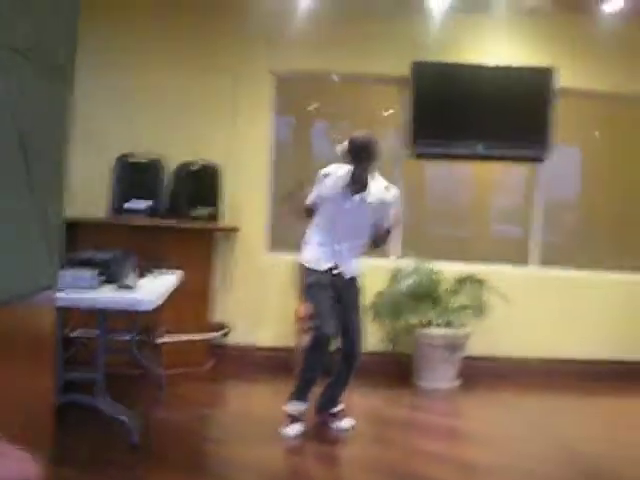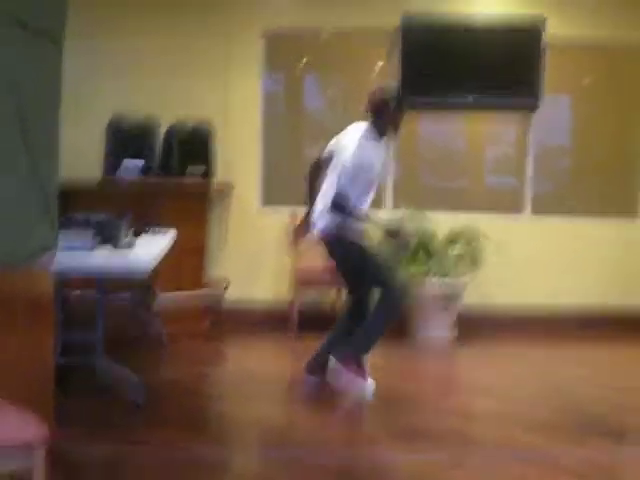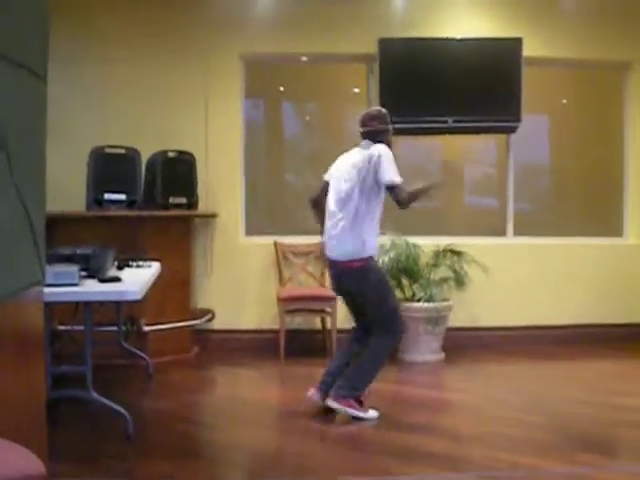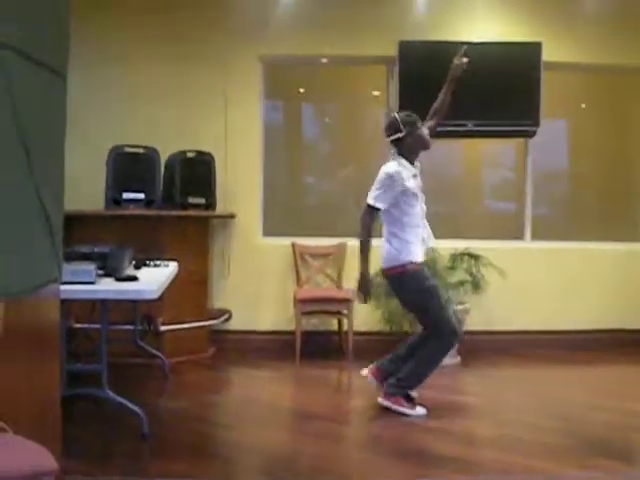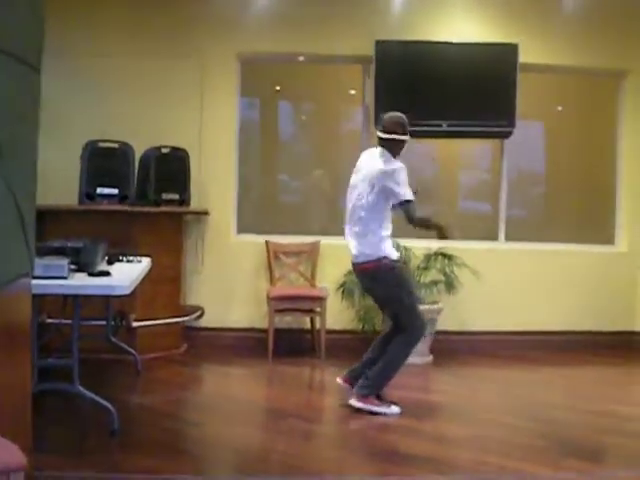
dt=1s
person 1, frame 1
left shoulder: (385, 196)
right shoulder: (329, 177)
left elbow: (378, 241)
right elbow: (310, 212)
left wrist: (388, 228)
right wrist: (299, 206)
left hip: (347, 274)
right hip: (317, 268)
left knee: (353, 348)
right knee: (324, 333)
left ankle: (328, 406)
right ankle: (296, 406)
person 1, frame 2
left shoulder: (355, 130)
right shoulder: (368, 156)
right elbow: (339, 205)
left wrist: (311, 214)
left hip: (333, 230)
right hip: (340, 232)
left knee: (360, 299)
right knee: (393, 295)
left ankle: (320, 365)
right ankle: (349, 358)
person 1, frame 3
left shoulder: (345, 159)
right shoulder: (380, 154)
left elbow: (317, 200)
right elbow: (402, 199)
right wrist: (433, 184)
left hip: (335, 259)
right hip: (359, 261)
left knee: (366, 327)
right knee: (388, 330)
left ankle: (326, 387)
right ankle: (346, 394)
person 1, frame 4
left shoulder: (411, 163)
right shoulder: (392, 172)
left elbow: (436, 118)
right elbow: (366, 218)
left wrist: (452, 79)
right wrist: (364, 269)
left hip: (408, 265)
right hip: (404, 267)
left knee: (435, 331)
right knee: (446, 334)
left ankle: (384, 370)
right ankle: (396, 392)
person 1, frame 5
left shoulder: (367, 157)
right shoulder: (393, 168)
right elbow: (412, 216)
right wrist: (435, 226)
left hip: (363, 259)
right hip: (378, 260)
left knee: (402, 324)
right knee: (411, 328)
left ankle: (356, 378)
right ankle: (366, 392)
